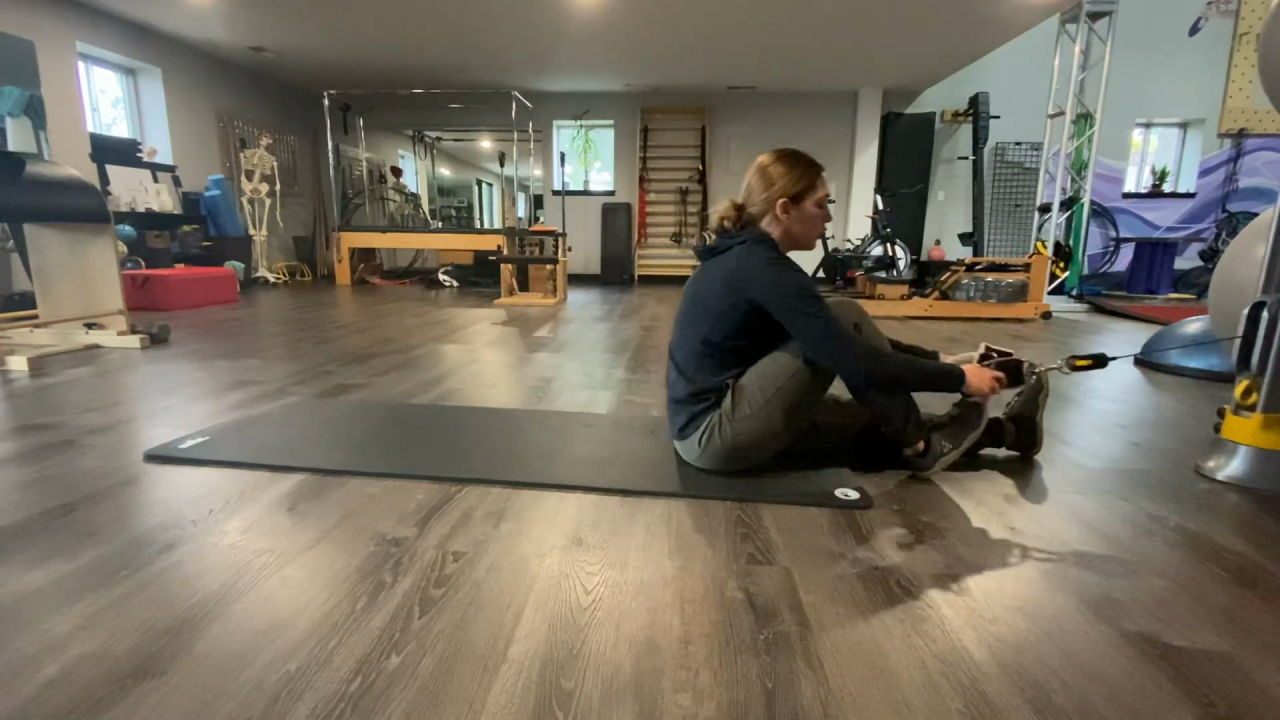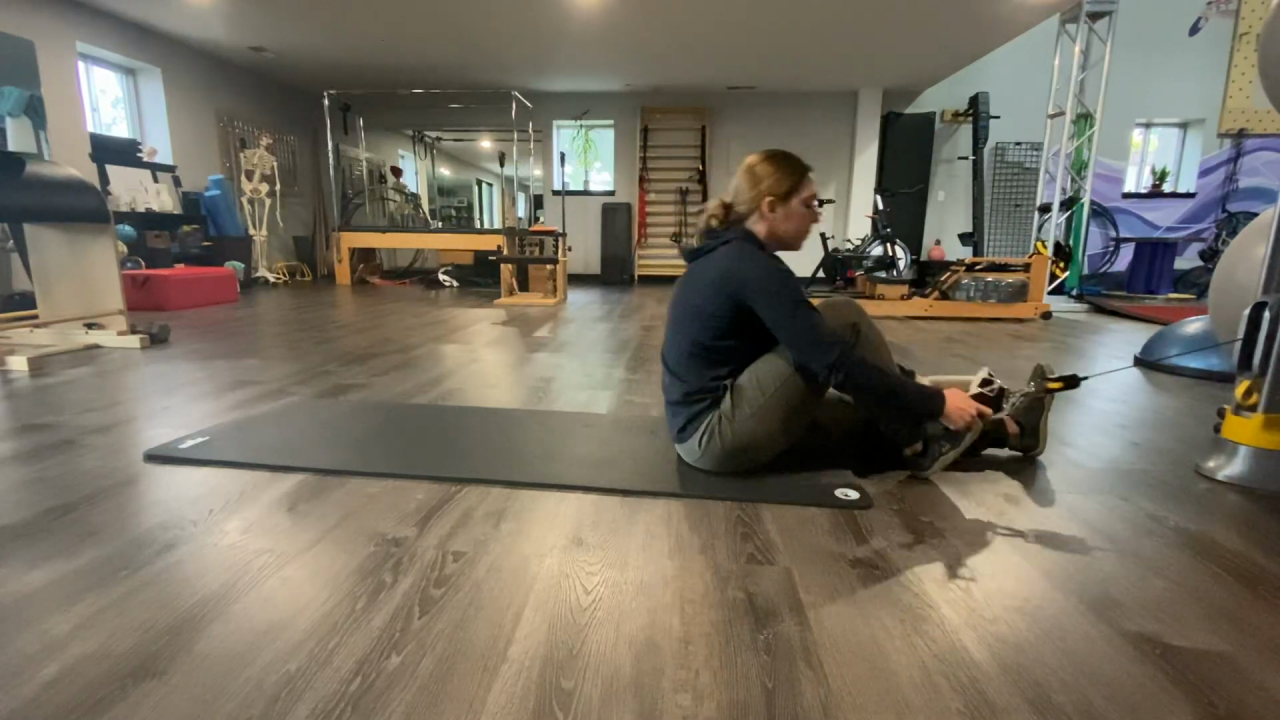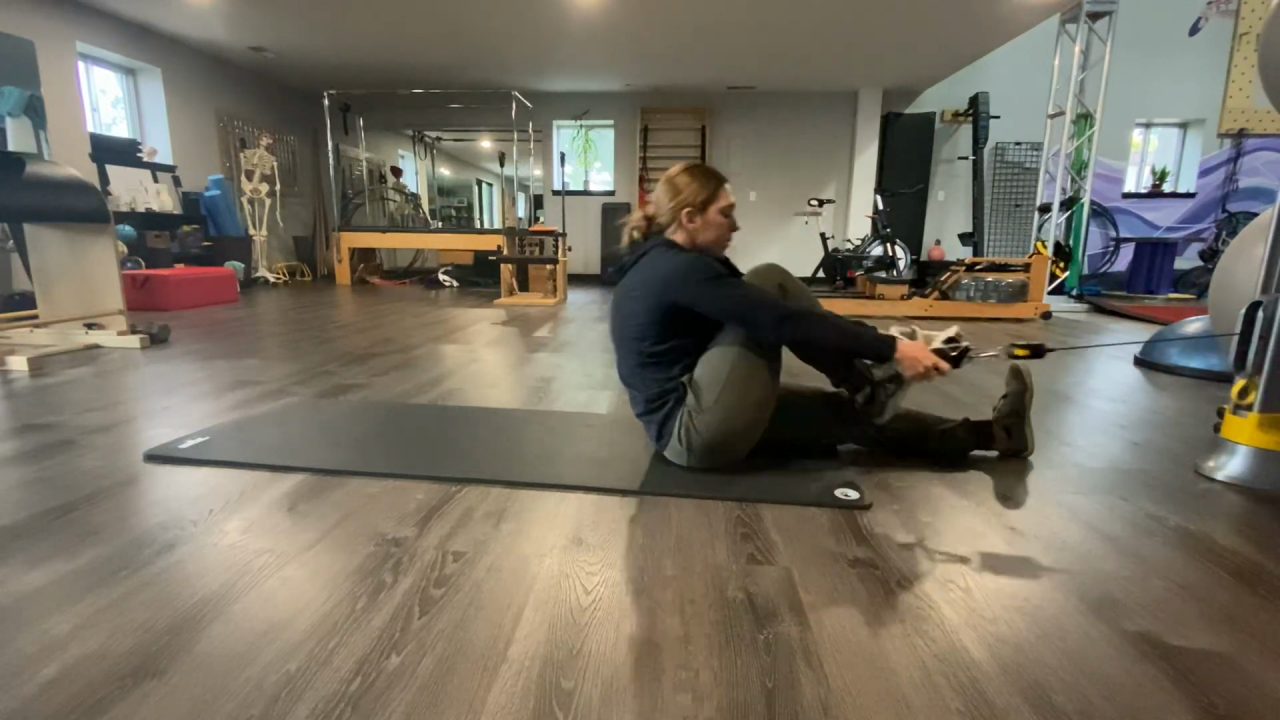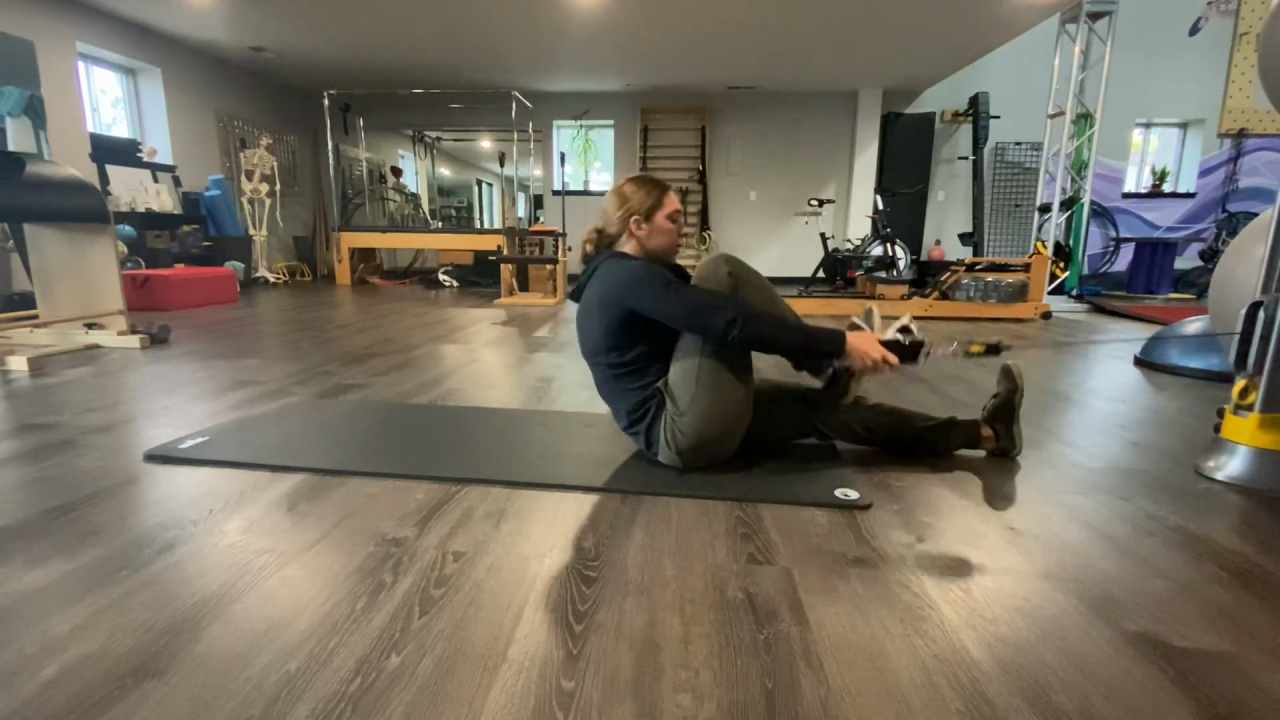
dt=0.4s
person 1, frame 1
left shoulder: (745, 255)
right shoulder: (765, 271)
right elbow: (858, 361)
left wrist: (938, 362)
right wrist: (959, 379)
left hip: (710, 422)
right hip: (717, 436)
left knee: (870, 415)
right knee: (845, 318)
left ankle: (1003, 431)
right ankle: (921, 446)
person 1, frame 2
left shoulder: (731, 256)
right shoulder: (753, 268)
left elbow: (812, 348)
right elbow: (834, 363)
left wrist: (908, 381)
right wrist: (934, 402)
left hip: (710, 423)
right hip: (716, 436)
left knee: (869, 414)
right knee: (841, 317)
left ankle: (1008, 431)
right ankle: (921, 445)
person 1, frame 3
left shoulder: (662, 263)
right shoulder: (681, 270)
left elbow: (758, 316)
right elbow: (785, 321)
right wrist: (890, 350)
left hip: (693, 422)
right hip: (698, 433)
left knee: (842, 410)
right knee: (770, 282)
left ankle: (994, 434)
right ankle: (866, 386)
person 1, frame 4
left shoulder: (629, 273)
right shoulder: (631, 279)
left elbow: (710, 312)
right elbow: (732, 322)
right wrist: (840, 342)
left hip: (683, 420)
right hip: (684, 436)
left knee: (823, 405)
right knee: (722, 272)
left ankle: (984, 433)
right ankle: (831, 363)
